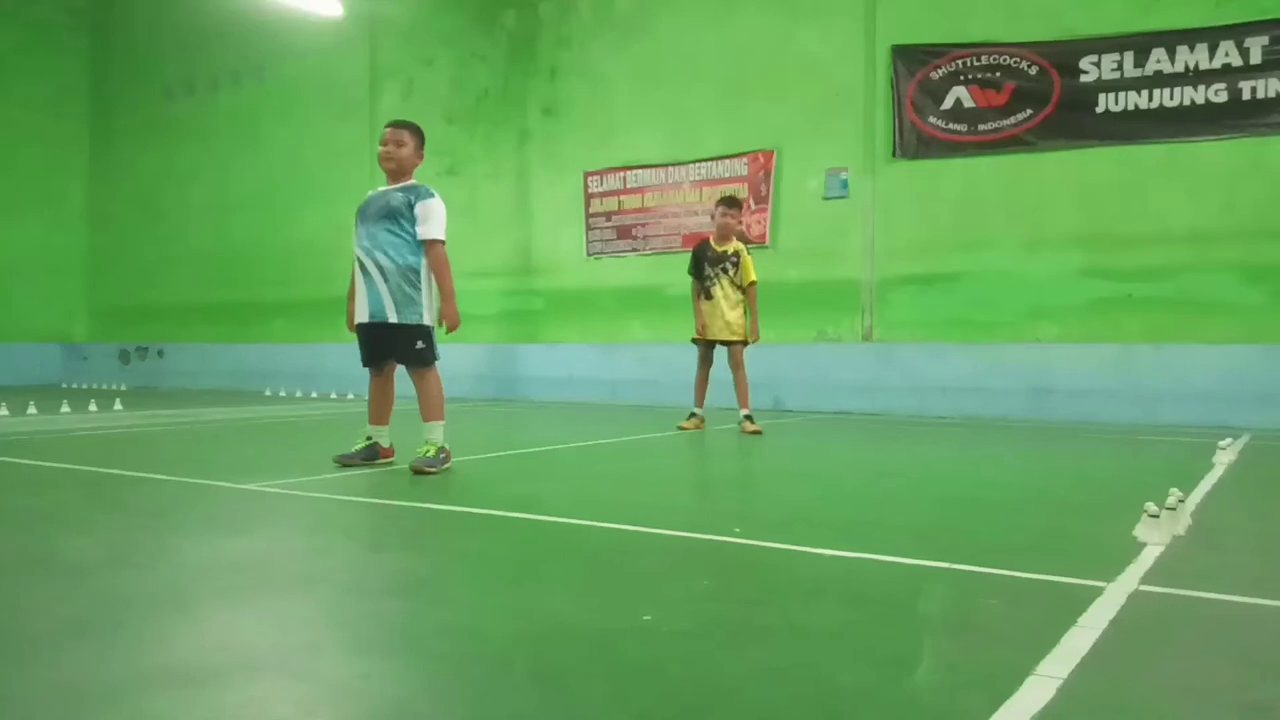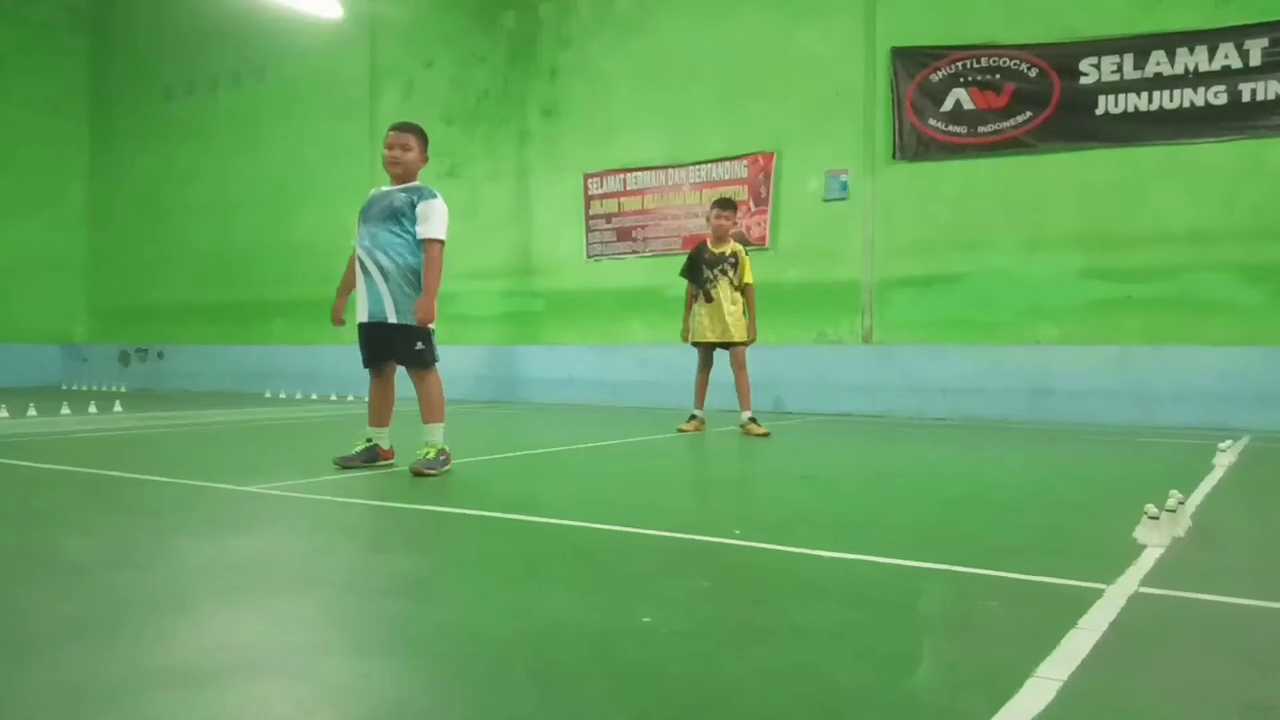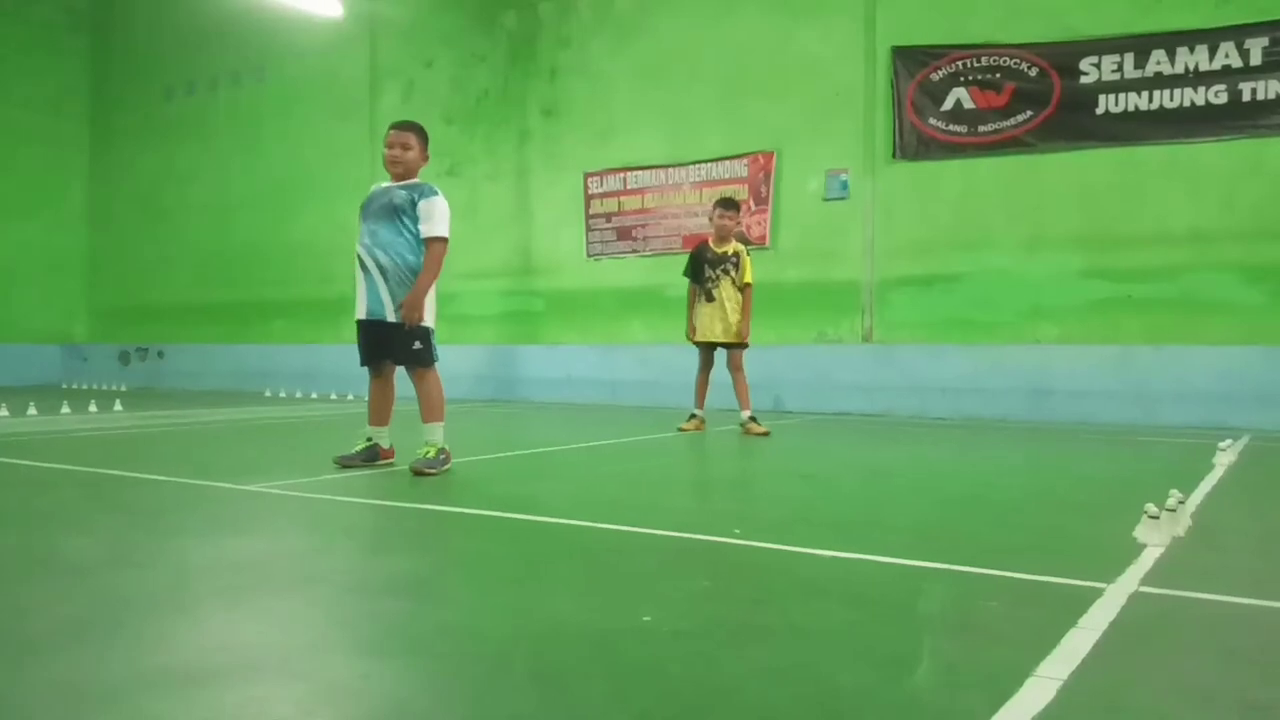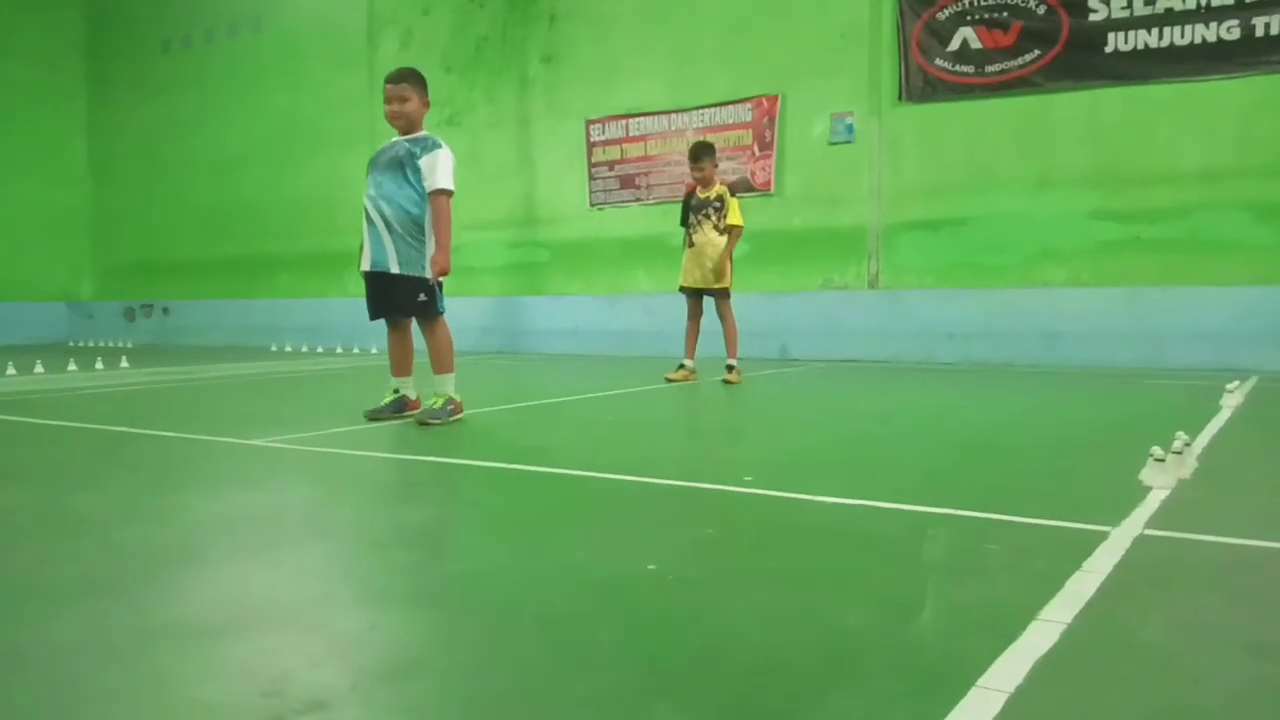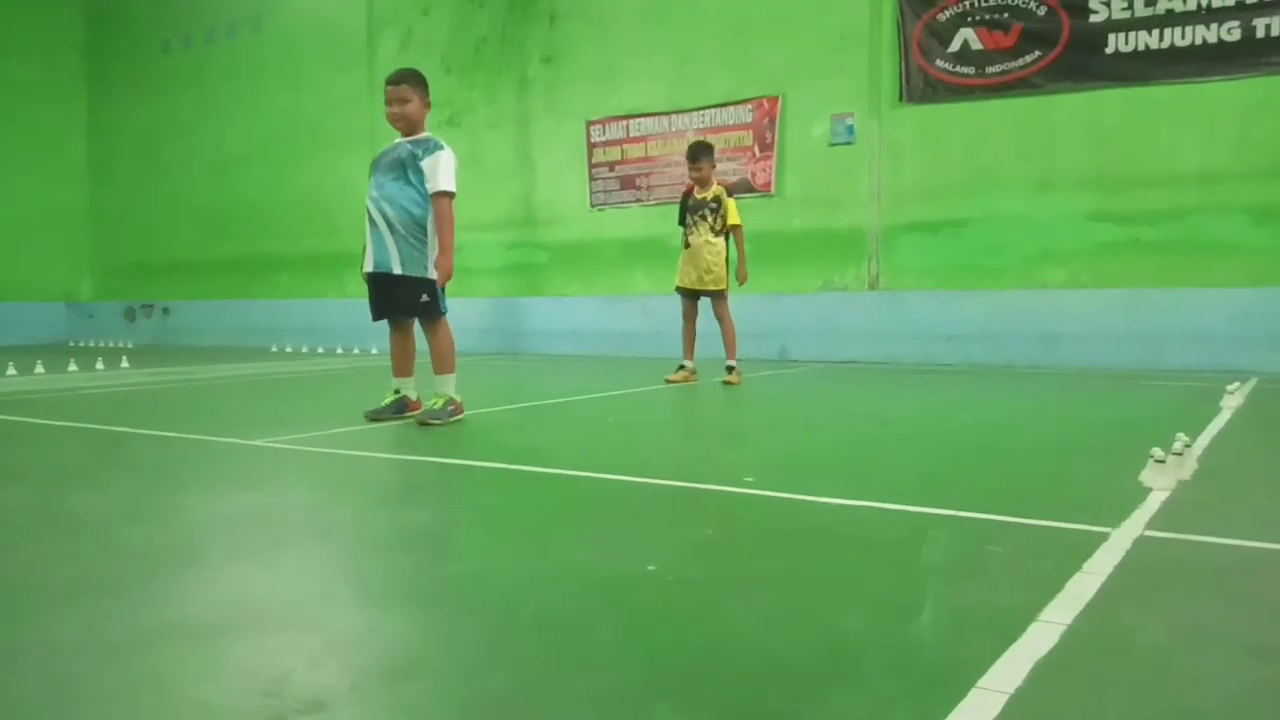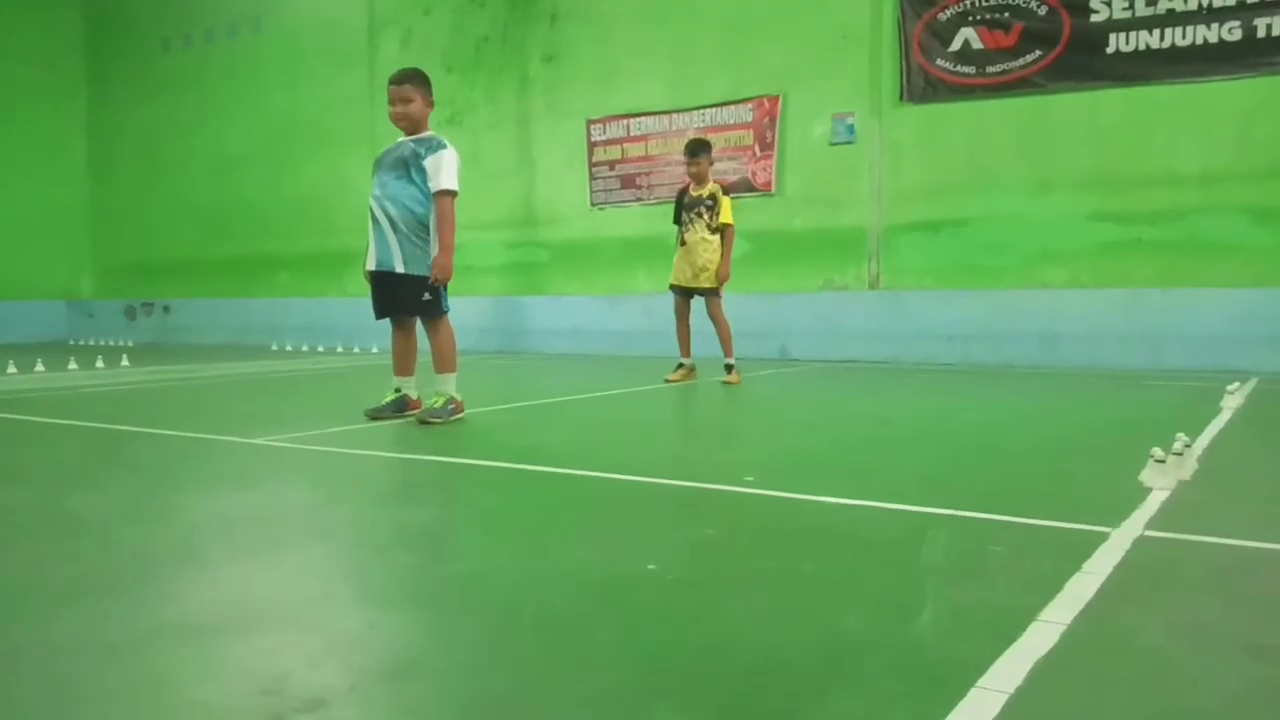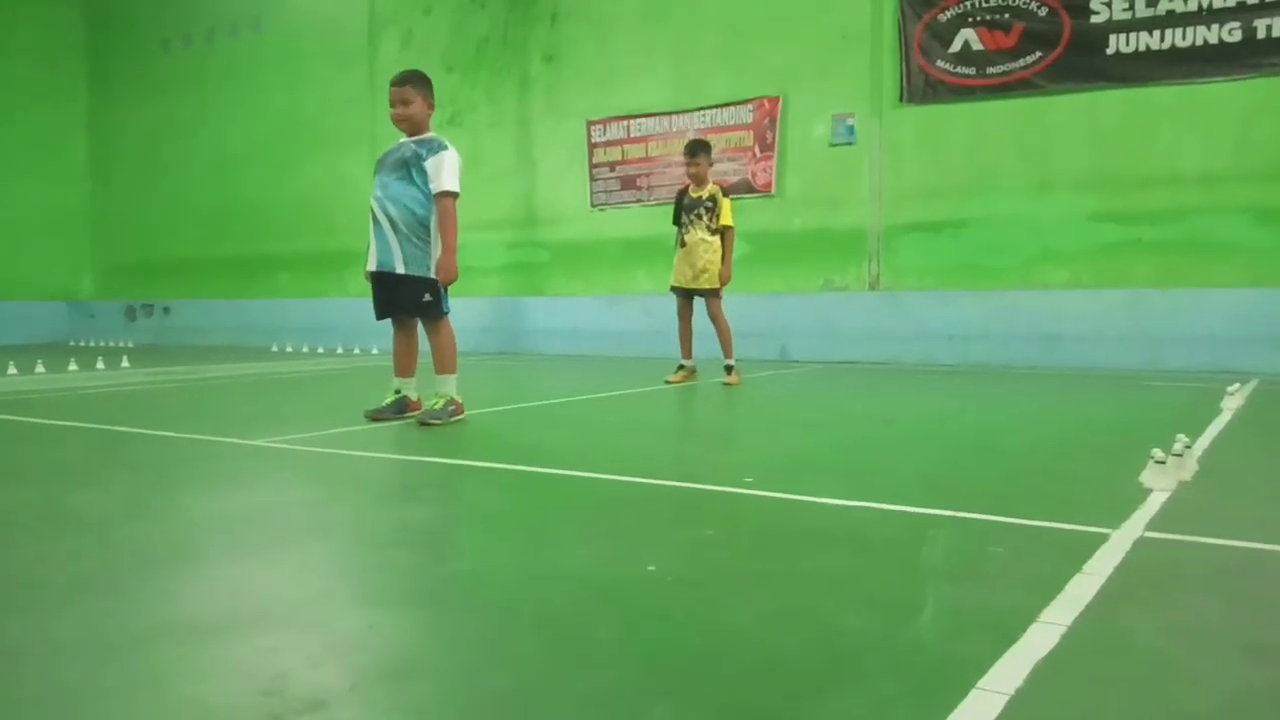
dt=0.4s
person 1, frame 1
left shoulder: (424, 198)
right shoulder: (369, 201)
left elbow: (435, 250)
left wrist: (448, 301)
right wrist: (352, 302)
left hip: (409, 304)
right hip: (371, 307)
left knee: (422, 368)
right knee: (379, 370)
left ankle: (436, 445)
right ankle: (378, 442)
person 1, frame 2
left shoulder: (427, 199)
right shoulder: (373, 200)
left elbow: (433, 250)
right elbow: (359, 252)
left wrist: (428, 298)
right wrist: (342, 294)
left hip: (408, 305)
right hip: (372, 307)
left knee: (422, 369)
right knee: (379, 371)
left ankle: (436, 447)
right ankle: (378, 444)
person 1, frame 3
left shoulder: (427, 196)
right shoulder: (375, 195)
left elbow: (436, 247)
left wrist: (418, 294)
right wrist: (366, 291)
left hip: (406, 303)
right hip: (371, 304)
left knee: (421, 368)
right knee: (378, 369)
left ankle: (436, 445)
right ankle: (378, 442)
person 1, frame 4
left shoulder: (431, 149)
right shoulder: (383, 153)
left elbow: (440, 200)
left wrist: (442, 250)
right wrist: (367, 251)
left hip: (415, 256)
right hip: (380, 258)
left knee: (431, 319)
right knee: (395, 322)
left ankle: (447, 396)
right ankle: (404, 394)
person 1, frame 5
left shoulder: (434, 150)
right shoulder: (385, 155)
left elbow: (442, 203)
left wrist: (446, 254)
right wrist: (369, 255)
left hip: (418, 258)
right hip: (383, 259)
left knee: (433, 320)
right knee: (398, 323)
left ankle: (448, 397)
right ankle: (404, 395)
person 1, frame 6
left shoulder: (437, 149)
right shoulder: (388, 154)
left elbow: (445, 202)
left wrist: (445, 253)
right wrist: (372, 254)
left hip: (420, 257)
right hip: (386, 257)
left knee: (435, 318)
right knee: (400, 321)
left ankle: (448, 395)
right ankle: (405, 393)
person 1, frame 7
left shoulder: (438, 150)
right shoulder: (390, 155)
left elbow: (446, 203)
left wrist: (449, 254)
right wrist: (373, 255)
left hip: (420, 257)
right hip: (386, 258)
left knee: (435, 319)
right knee: (401, 322)
left ankle: (448, 397)
right ankle: (405, 395)
person 2, frame 1
left shoulder: (740, 250)
right shoulder: (702, 248)
left elbow: (750, 285)
right elbow: (695, 284)
left wrist: (754, 319)
right wrist: (697, 315)
left hip: (733, 316)
right hip: (708, 316)
left knee: (737, 363)
right knee: (703, 363)
left ankle: (745, 415)
right ankle: (698, 414)
person 2, frame 2
left shoulder: (738, 251)
right shoulder: (699, 251)
left elbow: (748, 287)
right elbow: (691, 287)
left wrist: (752, 321)
right wrist: (686, 320)
left hip: (733, 318)
right hip: (705, 318)
left knee: (739, 364)
right knee: (703, 365)
left ankle: (747, 418)
right ankle: (697, 416)
person 2, frame 3
left shoulder: (740, 251)
right shoulder: (700, 250)
left elbow: (747, 288)
right elbow: (693, 286)
left wrist: (745, 321)
right wrist: (689, 319)
left hip: (732, 319)
right hip: (706, 318)
left knee: (736, 366)
right knee: (704, 365)
left ankle: (747, 417)
right ankle: (697, 415)
person 2, frame 4
left shoulder: (726, 193)
right shoulder: (690, 196)
left elbow: (737, 227)
left wrist: (724, 255)
right wrist: (686, 259)
left hip: (717, 264)
right hip: (693, 265)
left knee: (724, 311)
right knee: (693, 314)
left ankle: (732, 365)
right ankle: (688, 365)
person 2, frame 5
left shoulder: (723, 194)
right shoulder: (687, 196)
left elbow: (736, 228)
left wrist: (742, 262)
left hip: (714, 265)
right hip: (689, 265)
left knee: (722, 313)
right knee: (688, 315)
left ankle: (732, 366)
right ankle: (688, 366)
person 2, frame 6
left shoulder: (718, 193)
right shoulder: (683, 194)
left elbow: (728, 228)
left wrist: (725, 263)
right wrist: (679, 257)
left hip: (709, 263)
right hip: (684, 264)
left knee: (715, 312)
right knee: (680, 312)
left ankle: (731, 365)
right ankle: (686, 365)
person 2, frame 7
left shoulder: (718, 194)
right shoulder: (682, 195)
left elbow: (728, 230)
left wrist: (727, 264)
right wrist: (677, 258)
left hip: (709, 265)
right hip: (684, 265)
left knee: (715, 313)
right knee: (683, 314)
left ankle: (730, 366)
right ankle: (687, 365)
